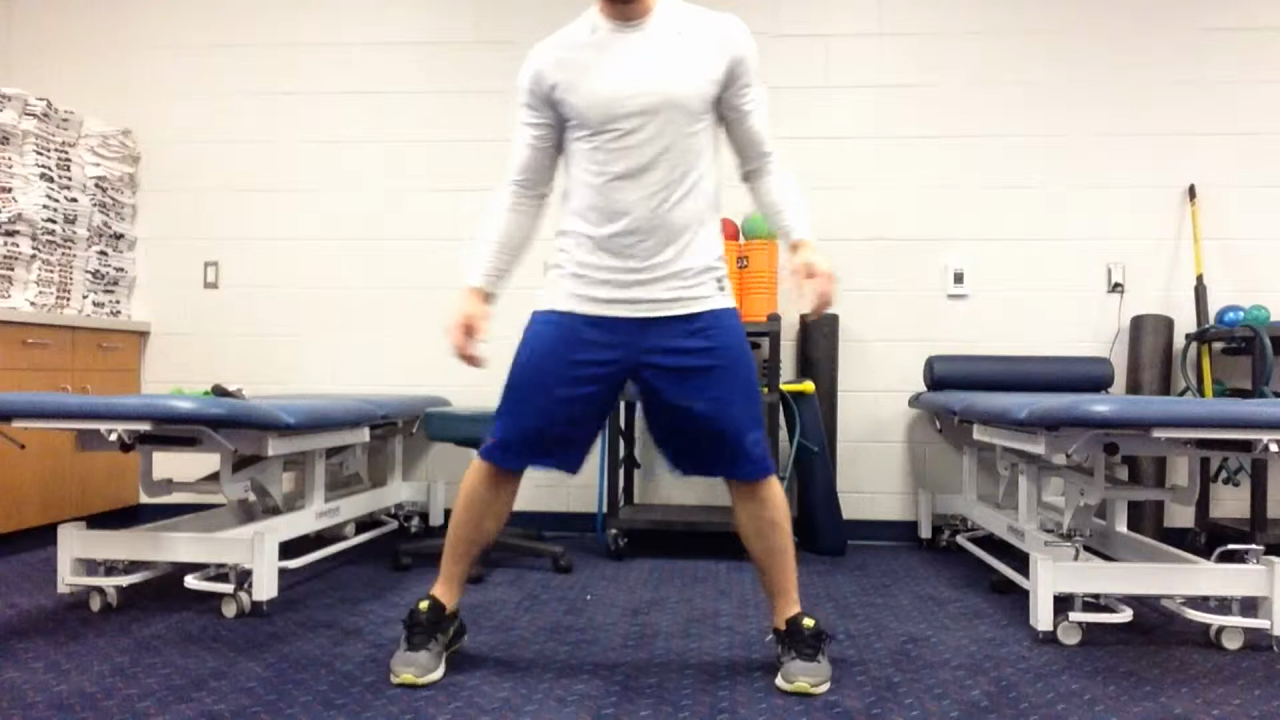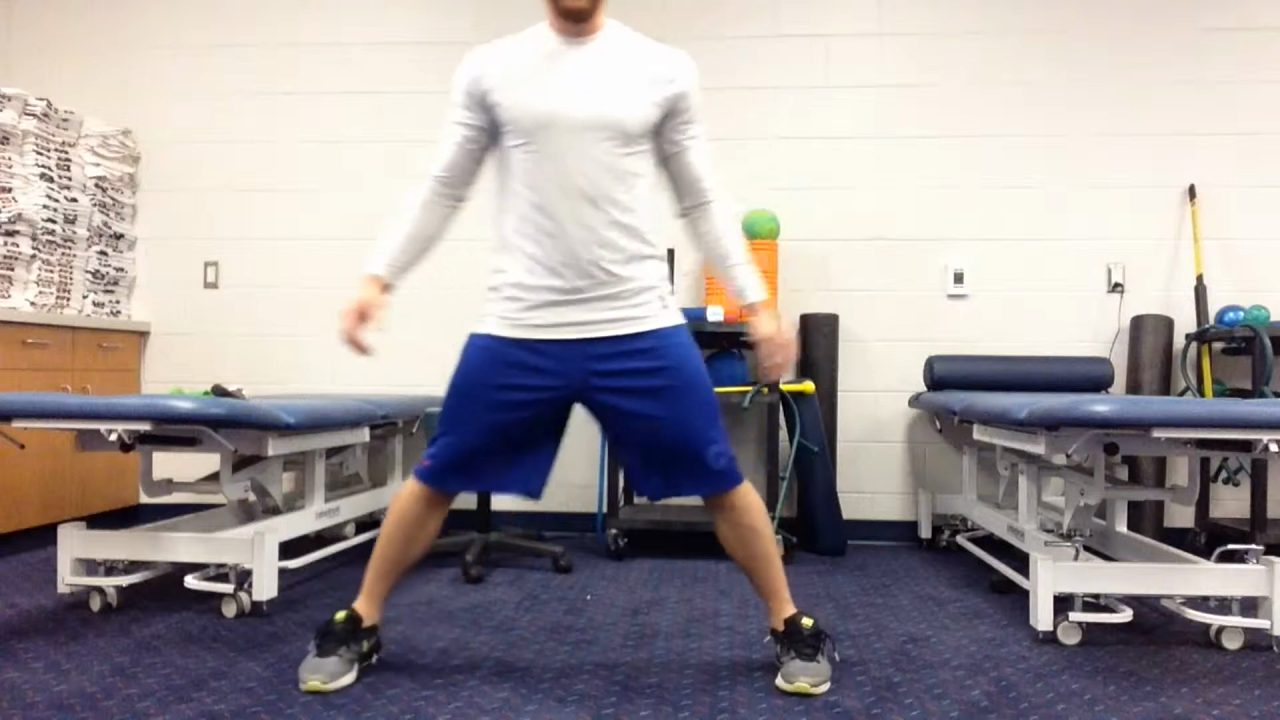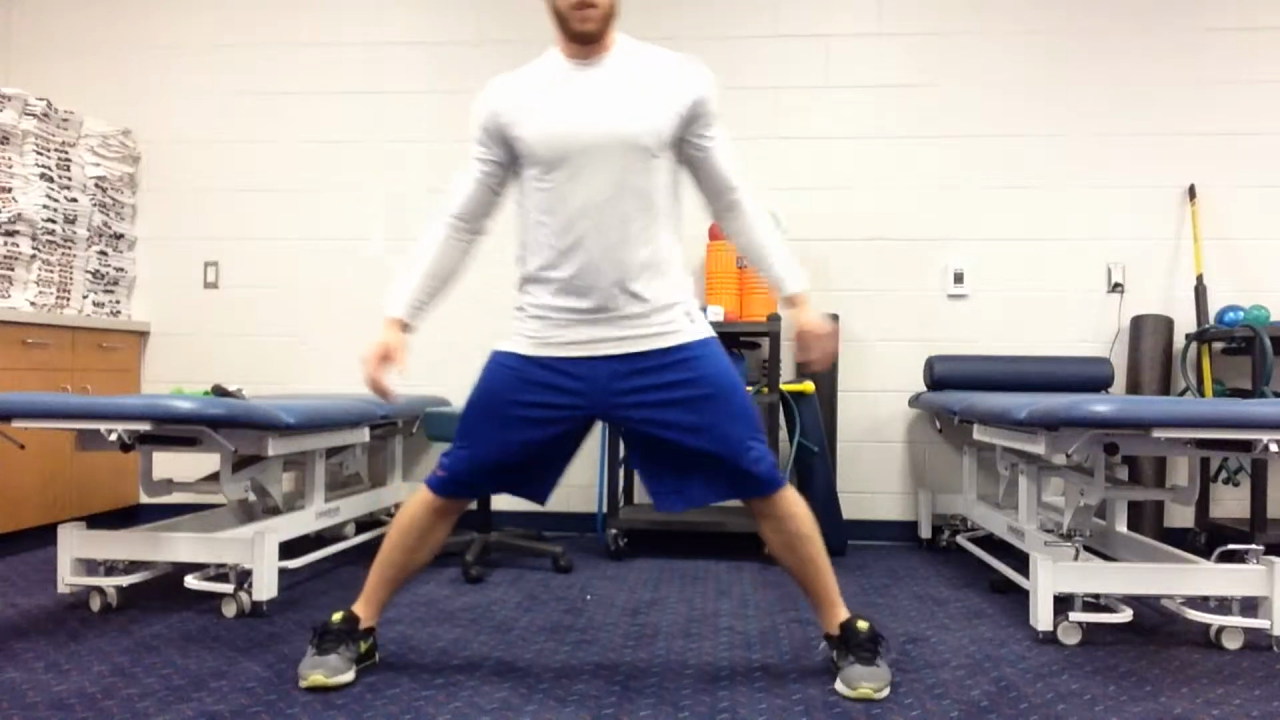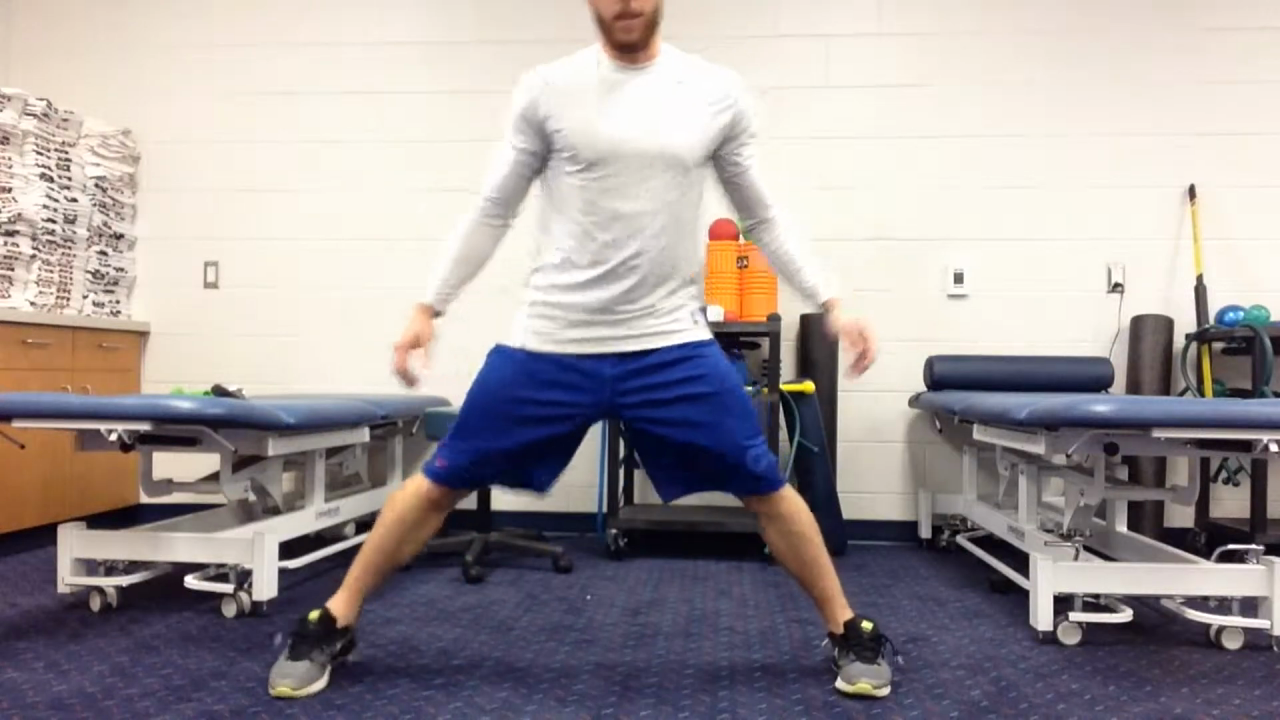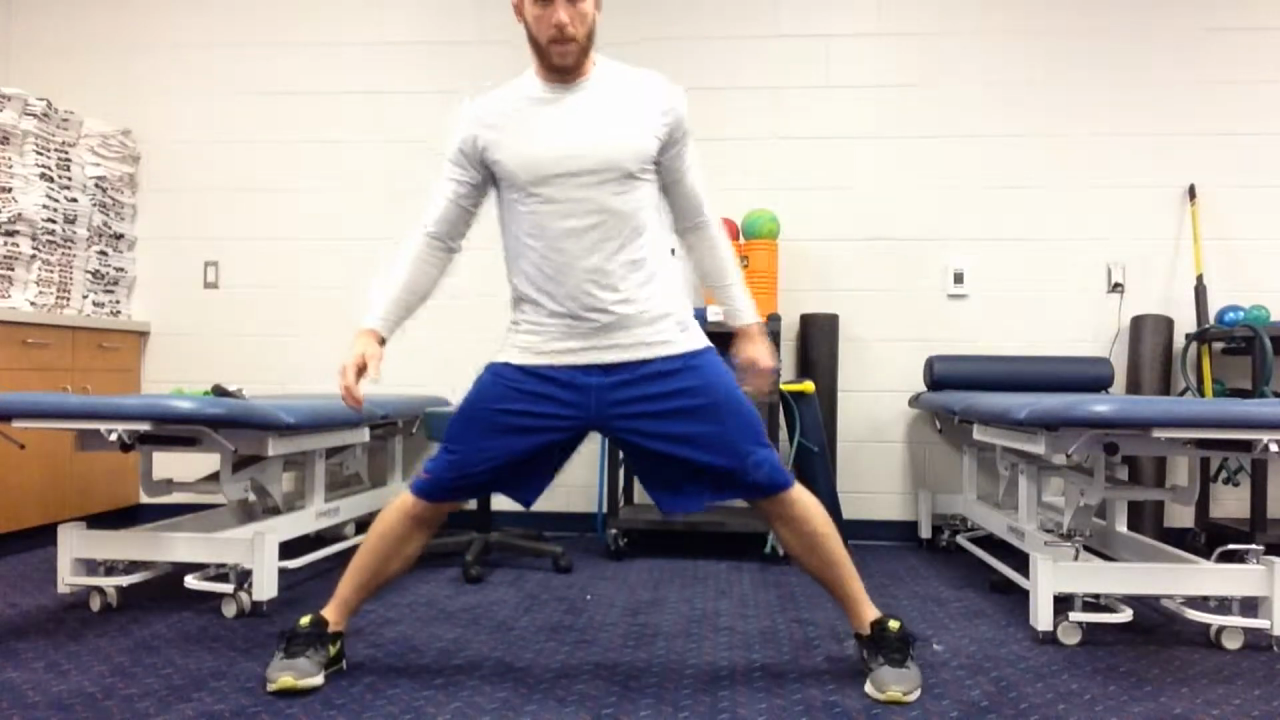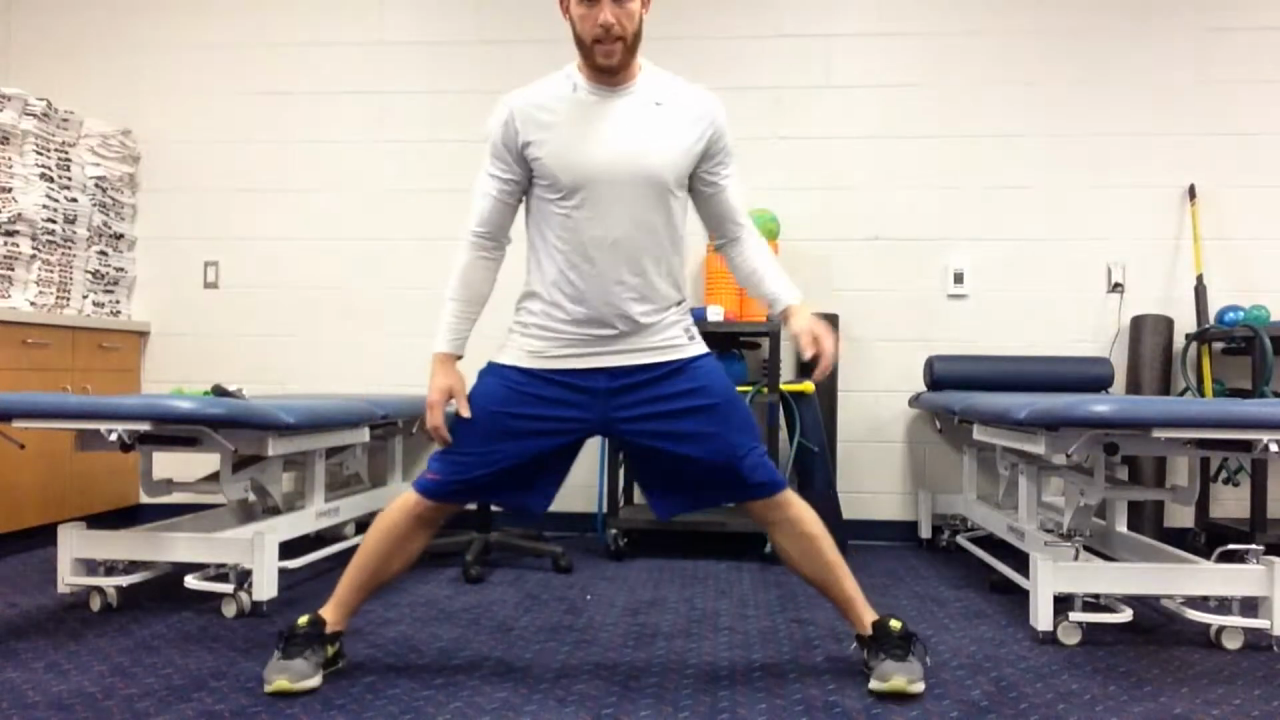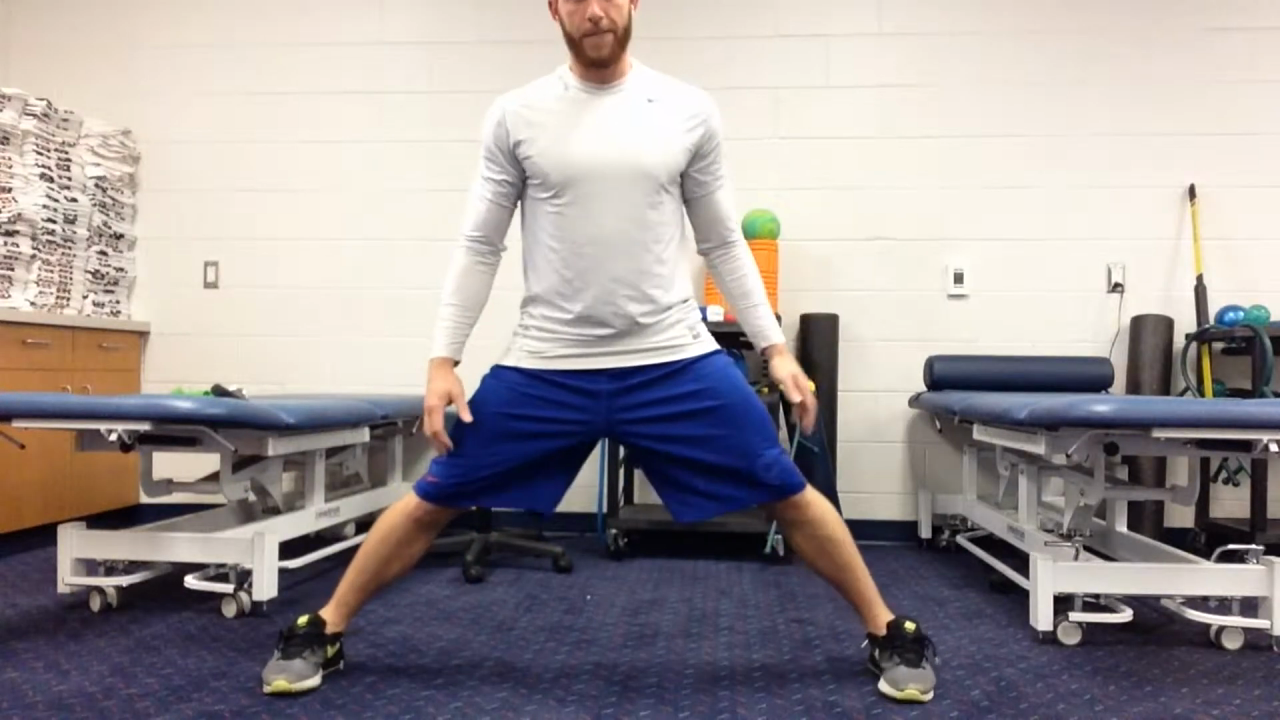
dt=0.4s
person 1, frame 1
right shoulder: (553, 59)
left elbow: (759, 160)
right elbow: (523, 188)
left wrist: (800, 242)
right wrist: (479, 289)
left hip: (695, 307)
right hip: (579, 307)
left knee: (750, 468)
right knee: (502, 457)
left ankle: (795, 629)
right ankle: (438, 616)
person 1, frame 2
left shoulder: (664, 70)
right shoulder: (491, 68)
left elbow: (701, 202)
right elbow: (443, 189)
left wrist: (756, 302)
right wrist: (379, 277)
left hip: (638, 327)
right hip: (518, 330)
left knee: (722, 481)
right knee: (436, 479)
left ankle: (793, 629)
right ankle: (355, 625)
person 1, frame 3
left shoulder: (679, 81)
right shoulder: (509, 98)
left elbow: (731, 201)
right elbow: (462, 223)
left wrist: (795, 294)
right wrist: (399, 320)
left hip: (665, 343)
right hip: (541, 350)
left knee: (764, 485)
right knee: (447, 489)
left ankle: (848, 633)
right ankle: (354, 627)
person 1, frame 4
left shoulder: (717, 93)
right shoulder: (547, 90)
left elbow: (760, 218)
right elbow: (494, 210)
left wrist: (830, 304)
right wrist: (431, 307)
left hip: (670, 345)
right hip: (549, 346)
left knee: (766, 486)
right knee: (443, 481)
left ankle: (850, 633)
right ankle: (330, 623)
person 1, frame 5
left shoulder: (655, 100)
right shoulder: (486, 120)
left elbow: (695, 225)
right elbow: (436, 239)
left wrist: (746, 326)
right wrist: (373, 330)
left hip: (662, 355)
right hip: (537, 364)
left knee: (773, 488)
right knee: (430, 496)
left ankle: (878, 632)
right ankle: (324, 631)
person 1, frame 6
left shoulder: (696, 113)
right shoulder: (524, 113)
left elbow: (734, 234)
right elbow: (485, 242)
left wrist: (793, 308)
right wrist: (446, 354)
left hip: (665, 361)
right hip: (541, 366)
left knee: (768, 495)
right knee: (433, 498)
left ankle: (876, 634)
right ankle: (321, 631)
person 1, frame 7
left shoulder: (689, 111)
right shoulder: (516, 116)
left elbow: (722, 244)
right elbow: (479, 247)
left wrist: (774, 347)
right wrist: (443, 358)
left hip: (675, 363)
right hip: (545, 368)
left knee: (787, 494)
right knee: (433, 500)
left ankle: (889, 634)
right ankle: (321, 633)
